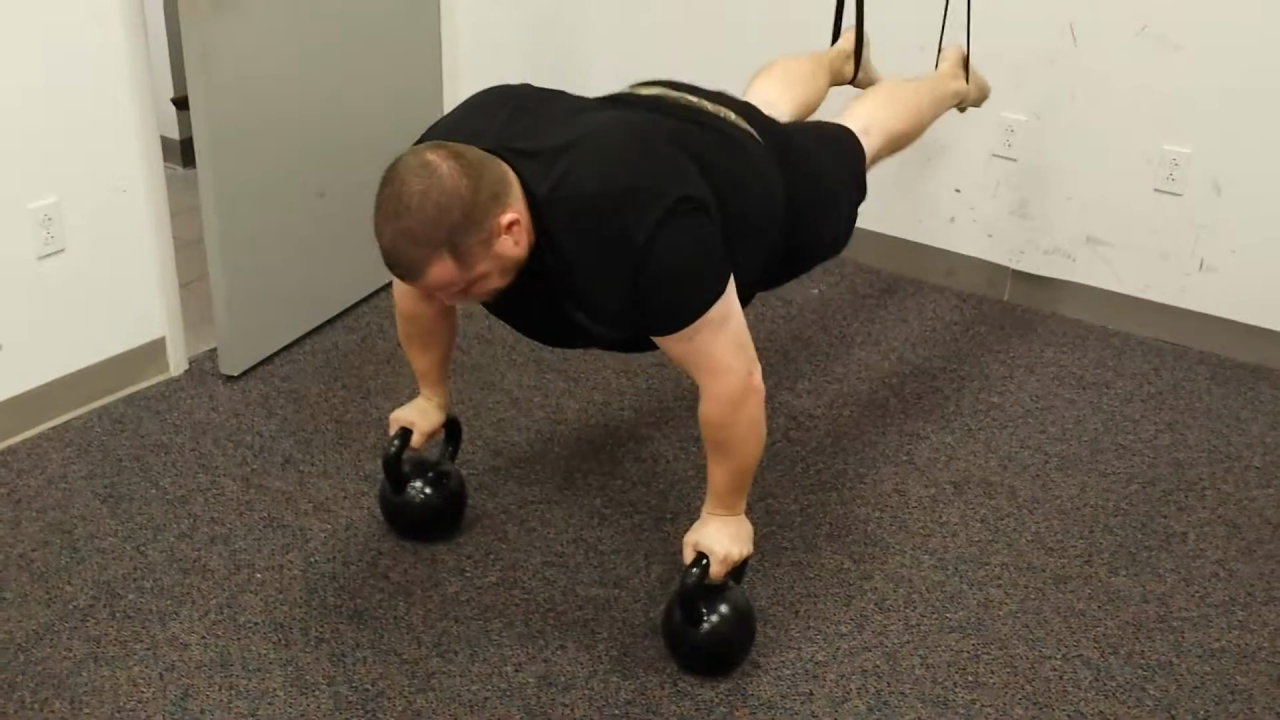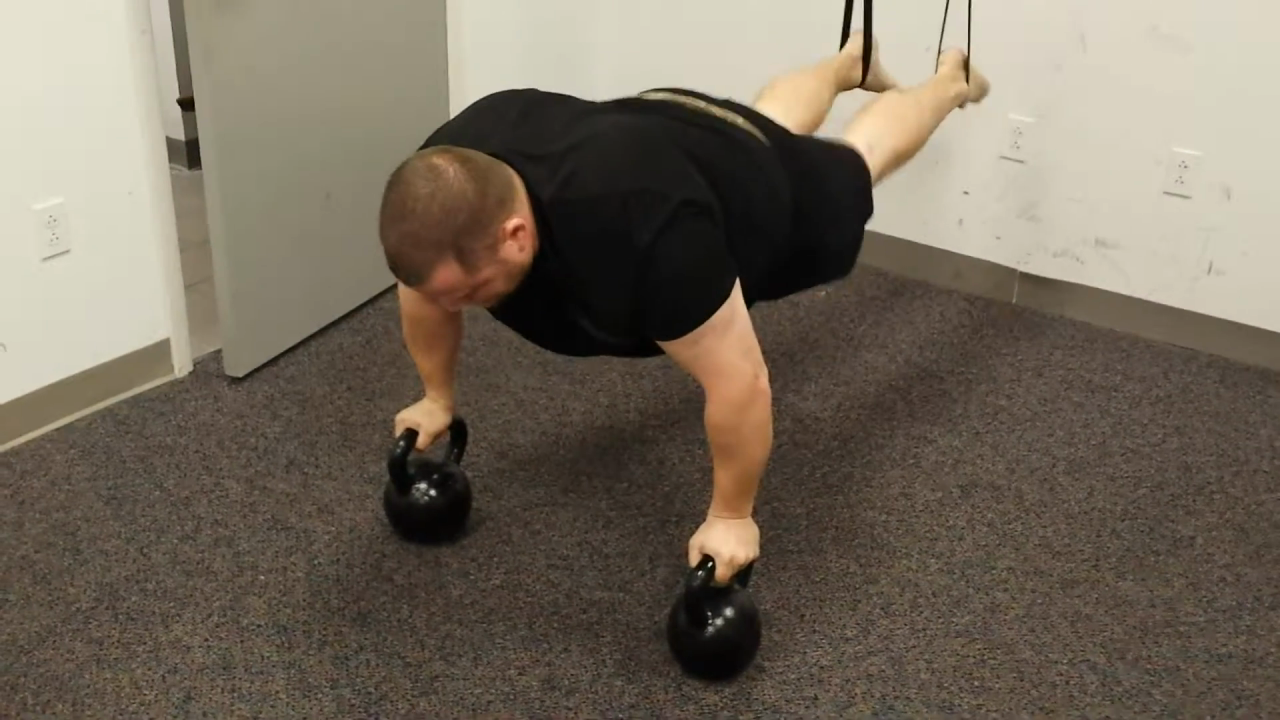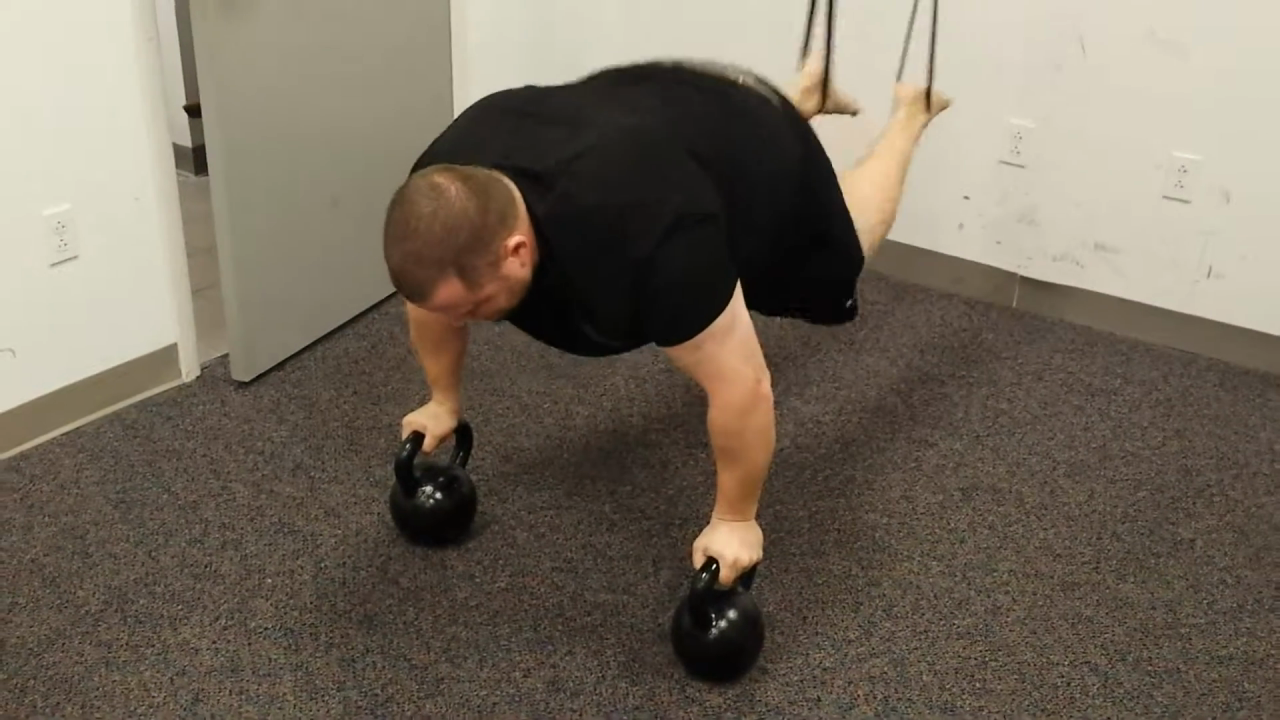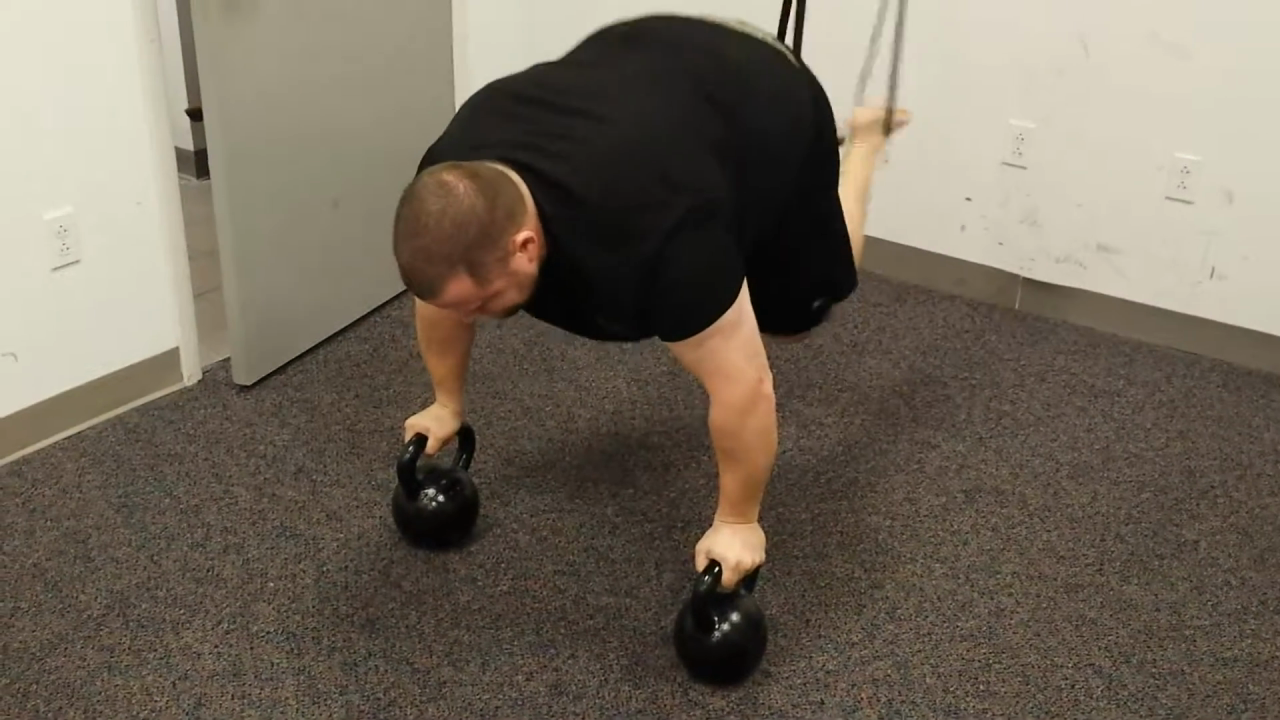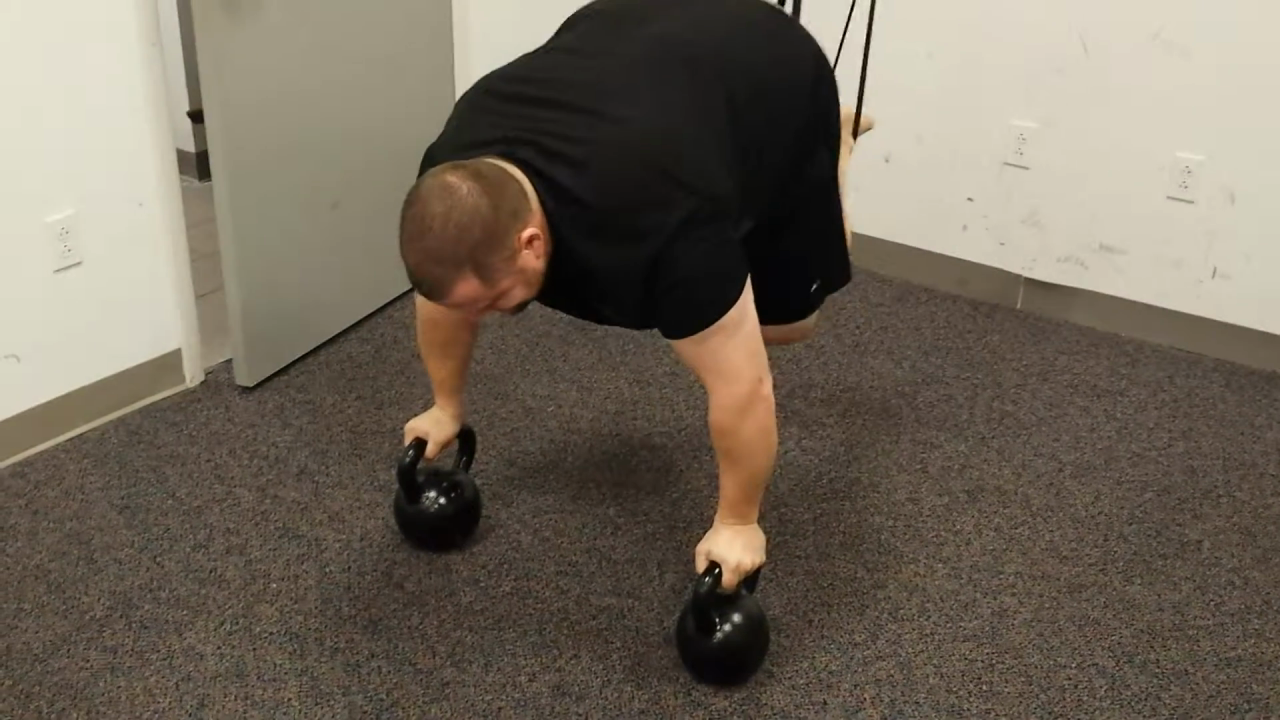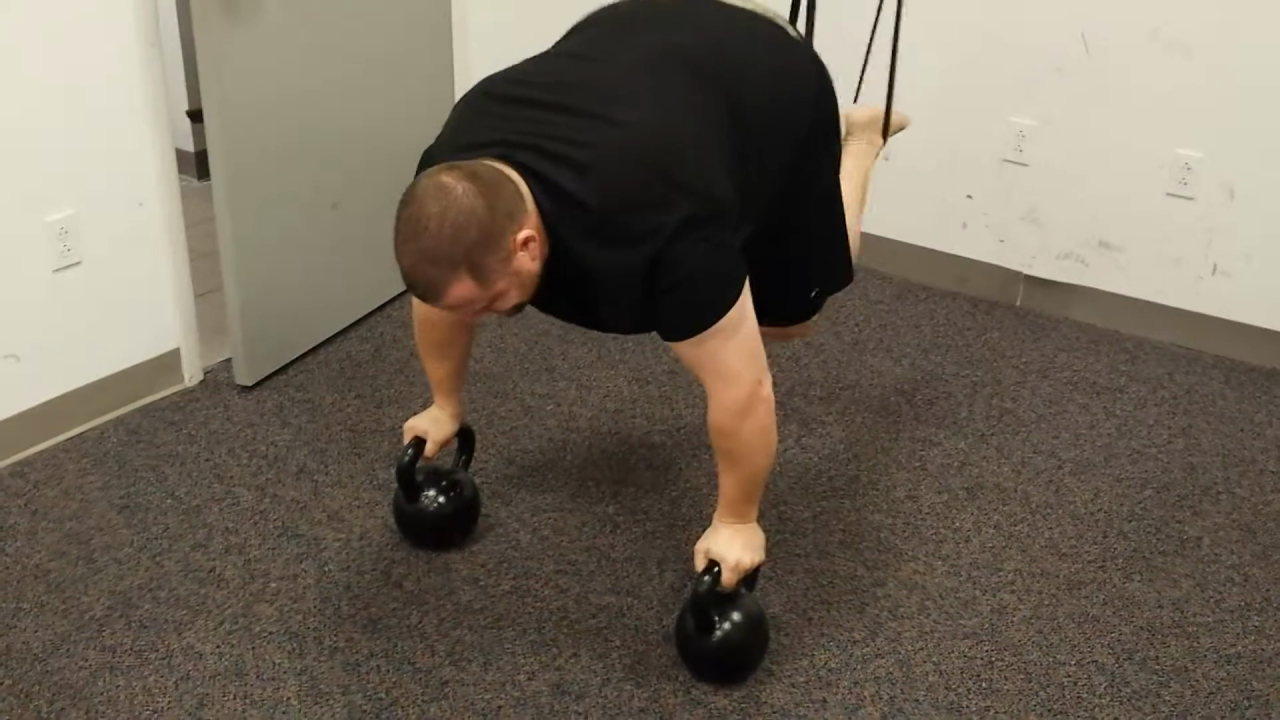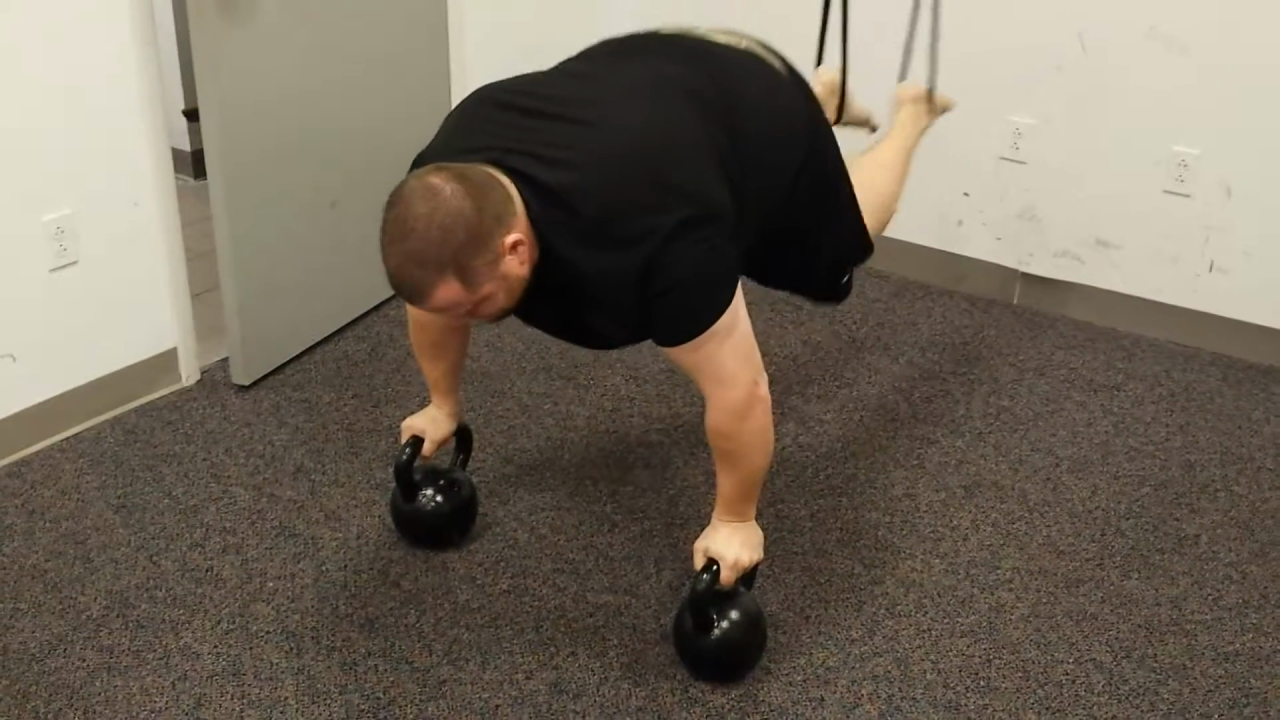
dt=0.2s
person 1, frame 1
left shoulder: (636, 230)
right shoulder: (447, 172)
left elbow: (733, 380)
right elbow: (420, 288)
left wrist: (724, 515)
right wrist: (431, 397)
left hip: (753, 179)
left knee: (858, 134)
right knee: (766, 106)
left ankle: (949, 82)
right ankle: (843, 57)
person 1, frame 2
left shoulder: (640, 235)
right shoulder: (453, 174)
left elbow: (739, 384)
right elbow: (425, 289)
left wrist: (731, 518)
right wrist: (437, 398)
left hip: (767, 192)
left knee: (853, 158)
right knee: (776, 121)
left ankle: (947, 82)
right ankle: (849, 62)
person 1, frame 3
left shoulder: (639, 242)
right shoulder: (448, 183)
left elbow: (741, 388)
right elbow: (431, 295)
left wrist: (735, 522)
right wrist: (444, 402)
left hip: (765, 151)
left knee: (827, 284)
left ankle: (908, 115)
right ankle: (809, 90)
person 1, frame 4
left shoulder: (645, 233)
right shoulder: (454, 174)
left elbow: (743, 386)
right elbow: (442, 290)
left wrist: (737, 524)
right wrist: (448, 405)
left hip: (773, 103)
left knee: (790, 321)
left ankle: (861, 140)
person 1, frame 5
left shoulder: (649, 226)
right shoulder: (454, 169)
left elbow: (743, 385)
right elbow: (441, 288)
left wrist: (738, 525)
right wrist: (447, 407)
left hip: (774, 75)
left knee: (784, 321)
left ankle: (838, 139)
person 1, frame 6
left shoulder: (646, 231)
right shoulder: (454, 172)
left elbow: (742, 386)
right elbow: (441, 292)
left wrist: (737, 523)
right wrist: (446, 407)
left hip: (769, 77)
left knee: (788, 316)
left ankle: (861, 137)
person 1, frame 7
left shoulder: (640, 237)
right shoulder: (447, 179)
left elbow: (740, 390)
right elbow: (434, 296)
left wrist: (735, 521)
right wrist: (442, 406)
left hip: (755, 106)
left knee: (833, 254)
left ankle: (911, 112)
right ankle: (823, 97)
